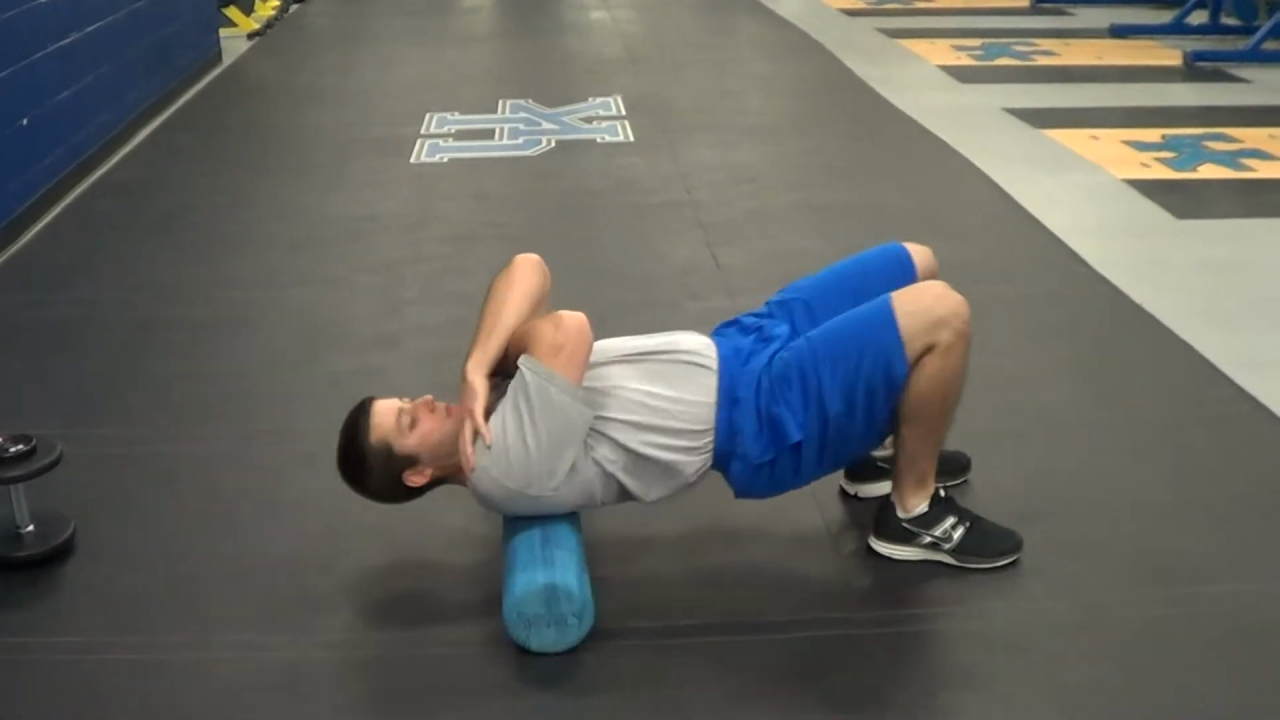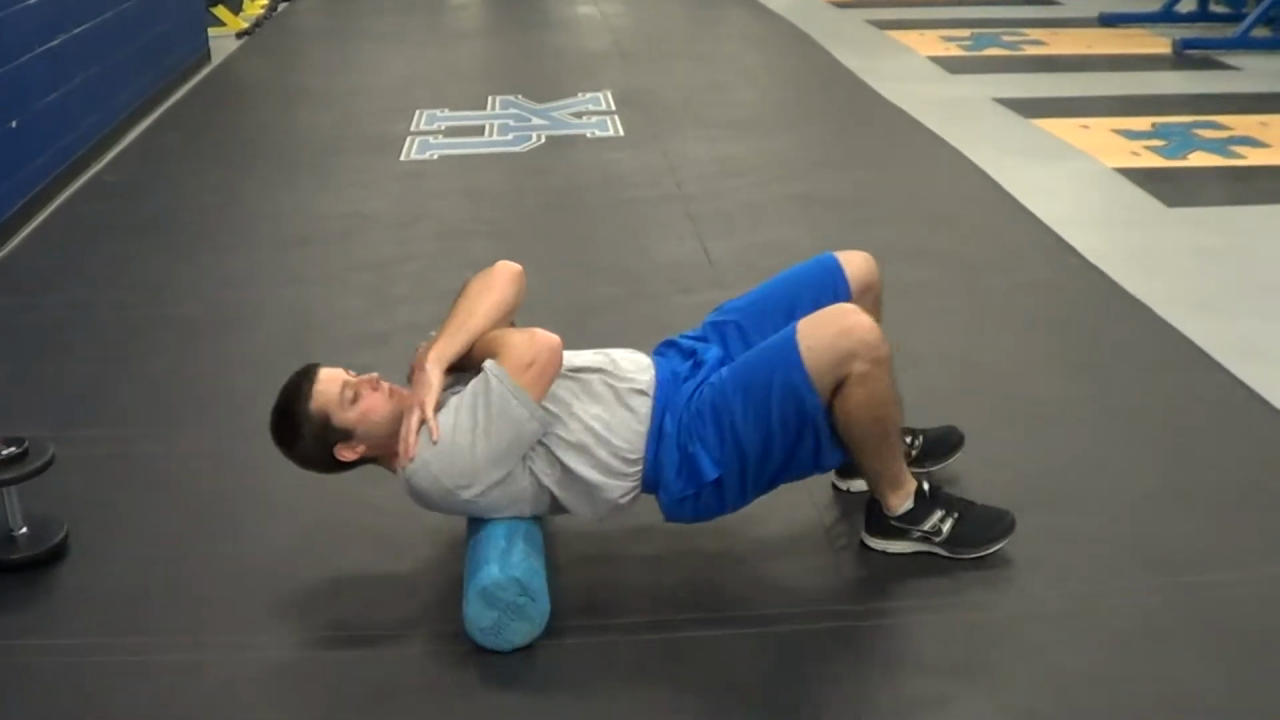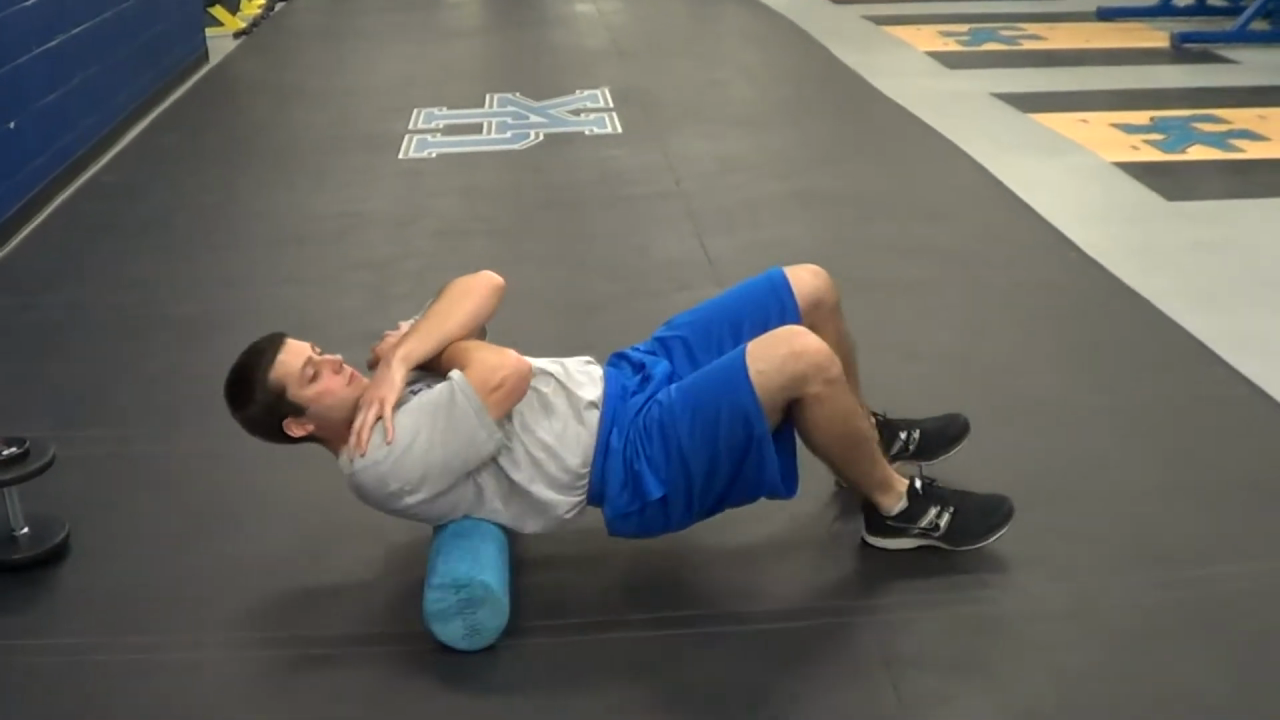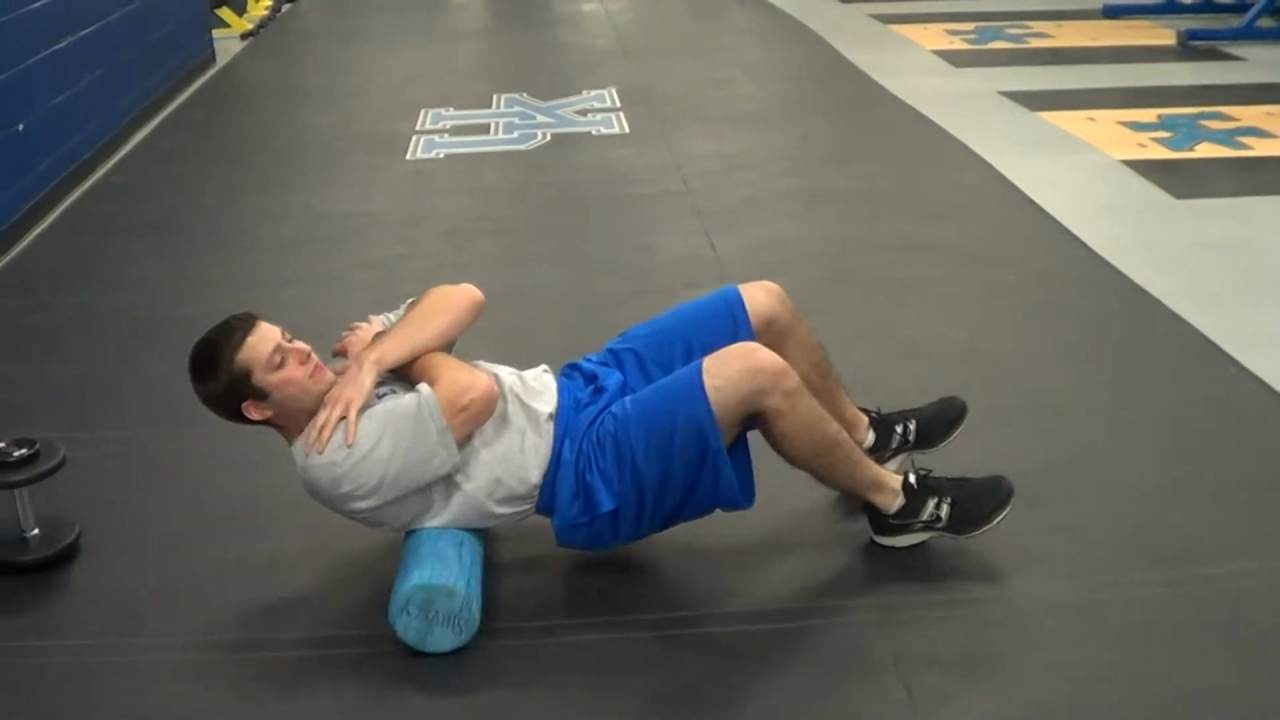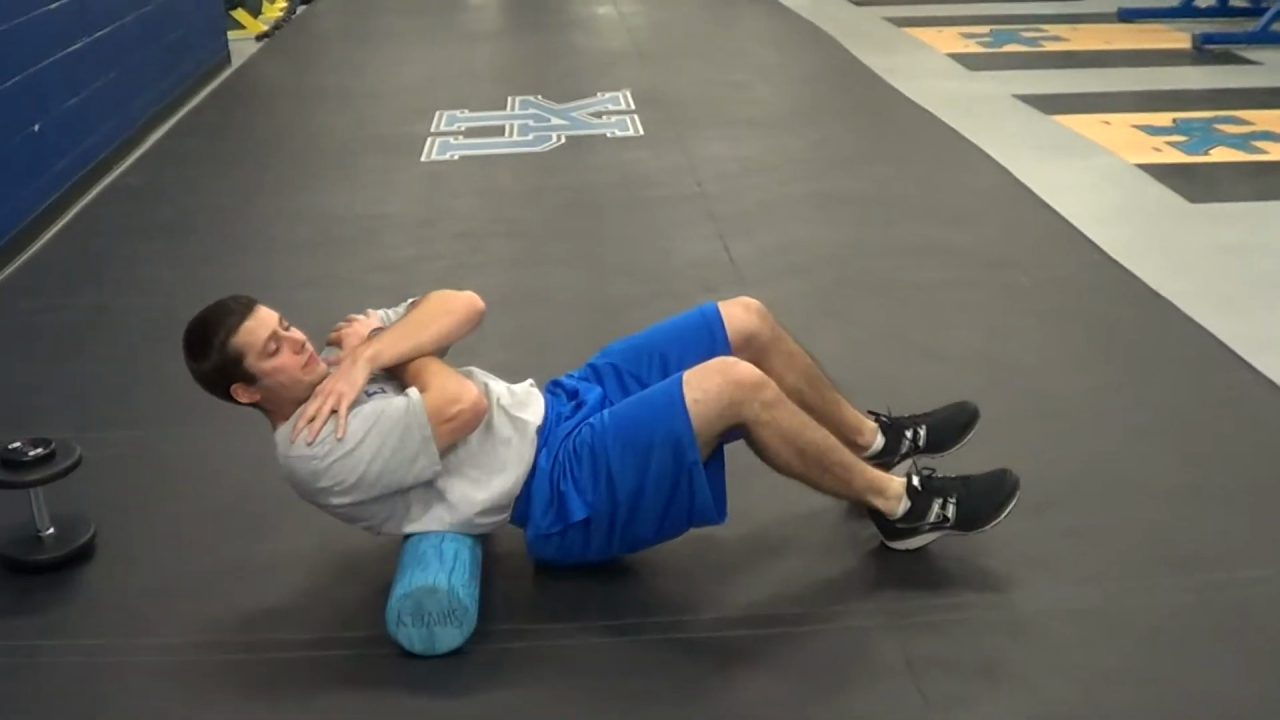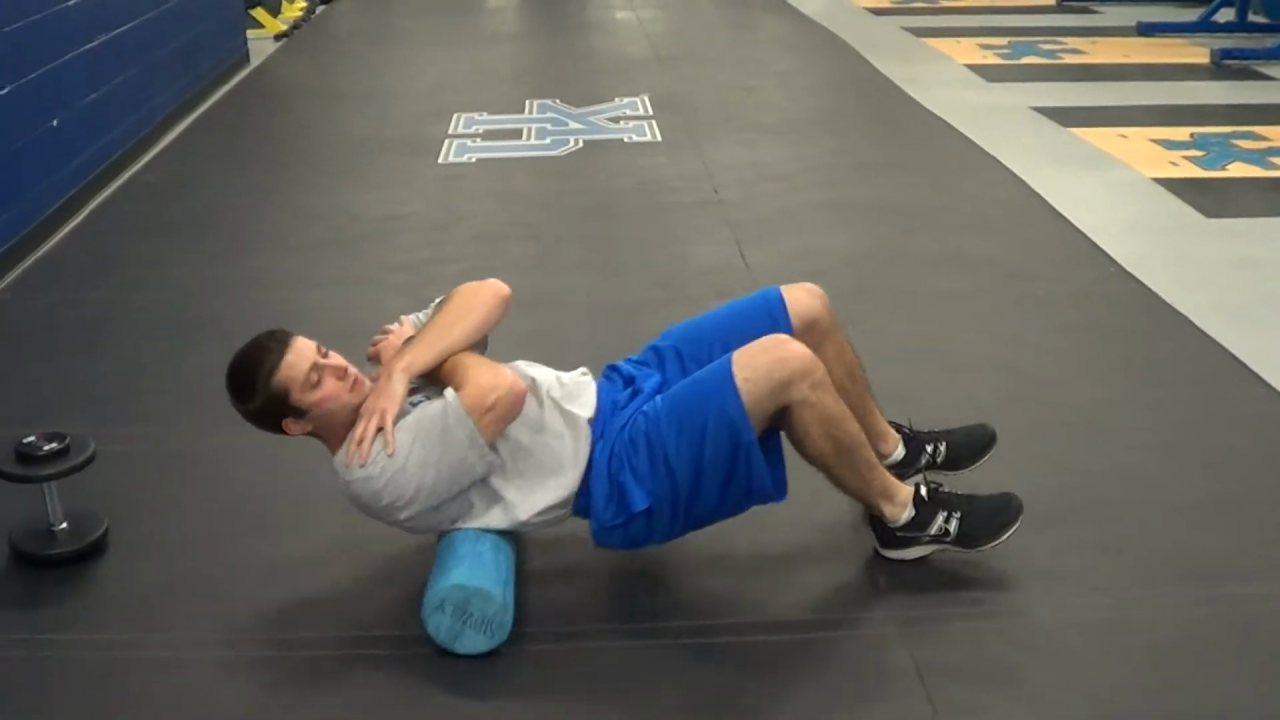
dt=0.3s
person 1, frame 1
left shoulder: (492, 407)
right shoulder: (510, 474)
left elbow: (526, 267)
right elbow: (570, 332)
left wrist: (479, 365)
right wrist: (501, 350)
left hip: (734, 352)
right hip: (754, 417)
left knee: (917, 265)
right knee: (941, 313)
left ankle: (876, 455)
right ankle: (914, 515)
person 1, frame 2
left shoulder: (434, 398)
right shoulder: (440, 468)
left elbow: (507, 275)
right elbow: (541, 353)
left wrist: (439, 357)
right wrist: (470, 343)
left hip: (669, 373)
right hip: (684, 447)
left knee: (855, 273)
right knee: (849, 338)
left ankle: (869, 447)
right ankle: (902, 511)
person 1, frame 3
left shoulder: (382, 393)
right shoulder: (384, 467)
left elbow: (487, 283)
right elbow: (508, 376)
left wrist: (405, 356)
right wrist: (435, 344)
left hip: (622, 382)
right hip: (635, 462)
left knee: (811, 289)
right knee: (802, 355)
left ankle: (867, 435)
right ankle: (897, 507)
person 1, frame 4
left shoulder: (349, 369)
right shoulder: (335, 463)
left elbow: (464, 299)
right elbow: (474, 398)
left wrist: (376, 356)
right wrist: (397, 355)
left hip: (576, 393)
right hip: (584, 475)
left knee: (765, 305)
right knee: (757, 371)
left ankle: (865, 435)
right ankle: (896, 502)
person 1, frame 5
left shoulder: (339, 364)
right shoulder: (316, 457)
left elbow: (465, 304)
right elbow: (462, 408)
left wrist: (367, 355)
right wrist: (393, 349)
left hip: (559, 407)
right hip: (565, 490)
left knee: (745, 321)
right knee: (739, 384)
left ankle: (873, 440)
right ankle: (900, 503)
person 1, frame 6
left shoulder: (385, 380)
right shoulder: (378, 475)
left elbow: (491, 292)
right elbow: (502, 395)
left wrist: (403, 367)
right wrist: (428, 359)
left hip: (614, 395)
right hip: (625, 475)
left knee: (807, 308)
right knee: (789, 362)
left ankle: (889, 449)
right ankle: (904, 516)
